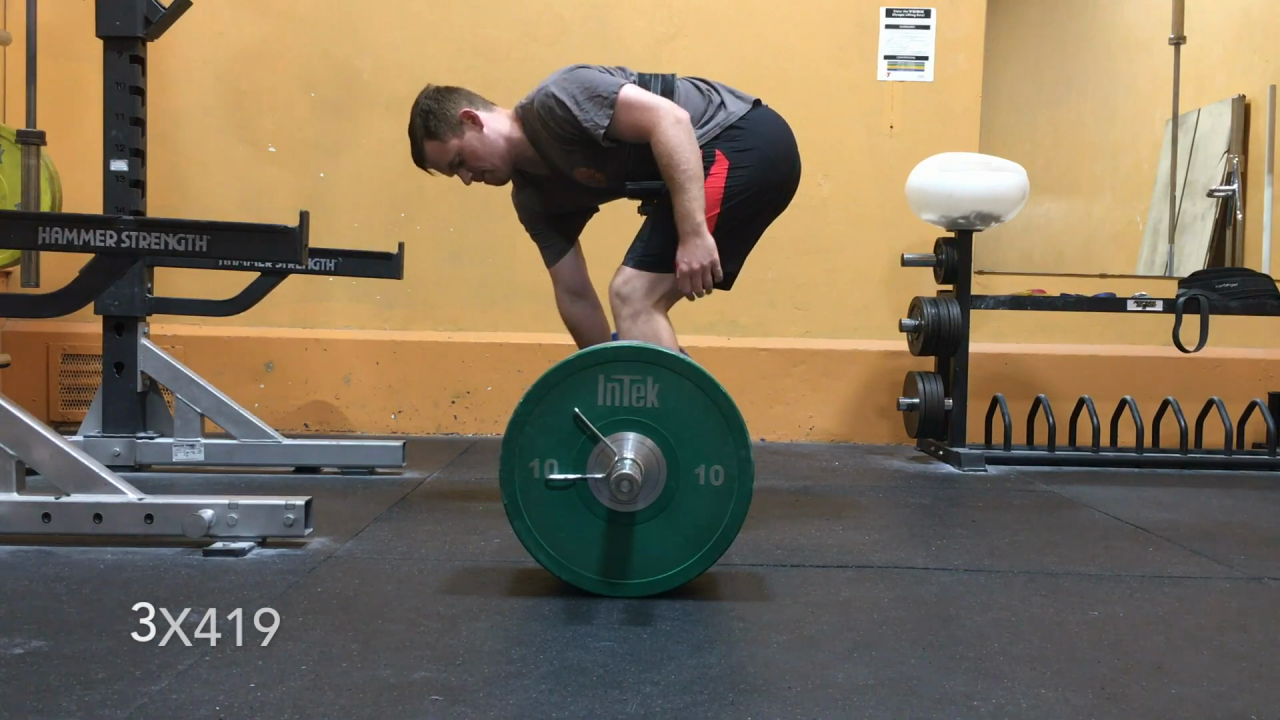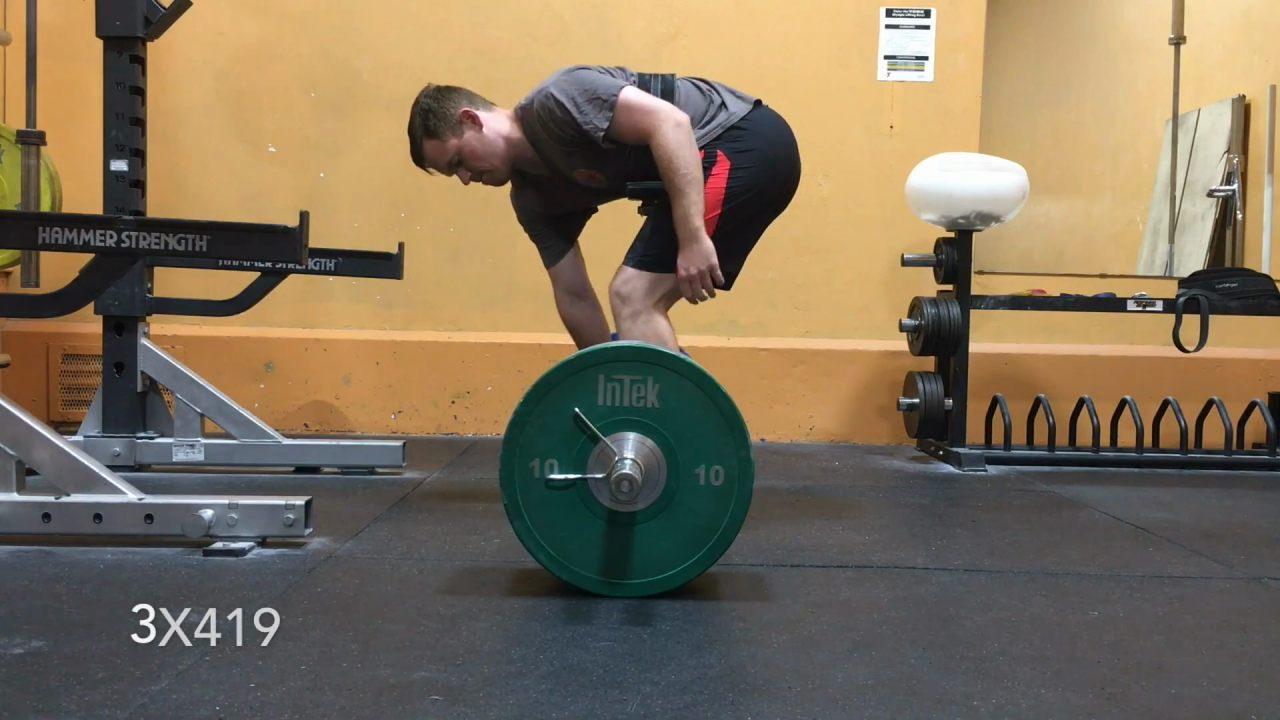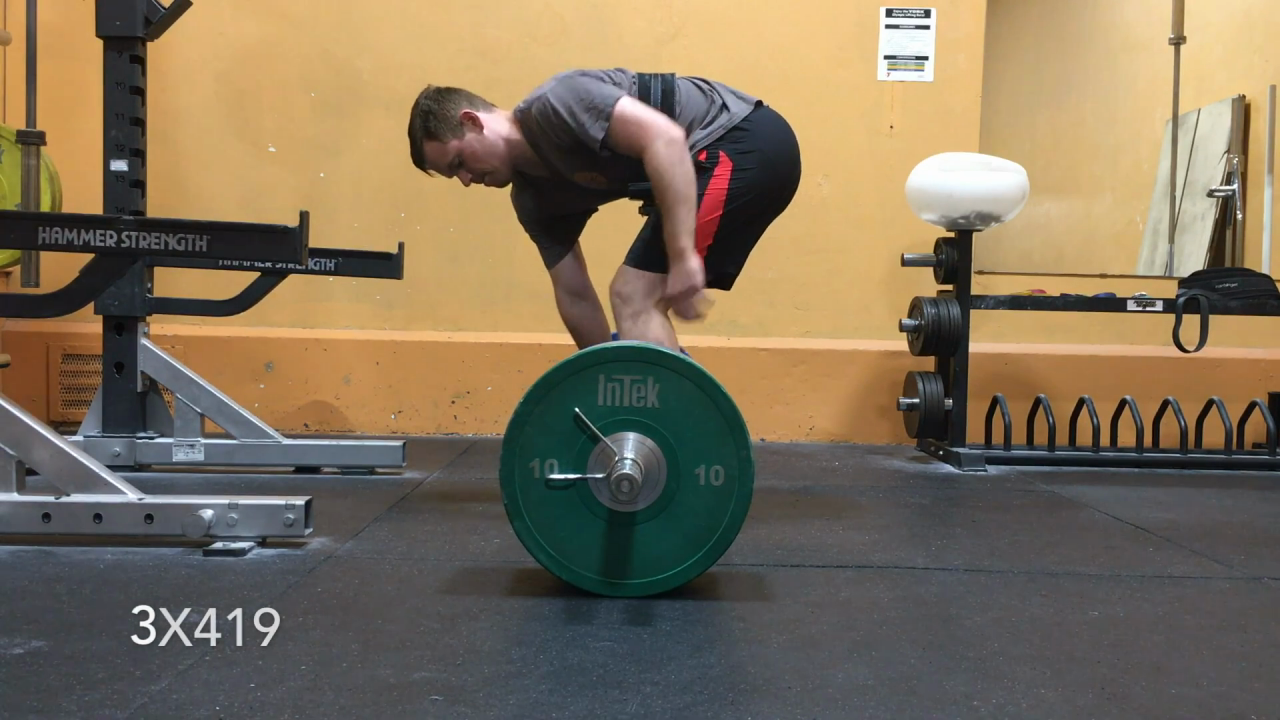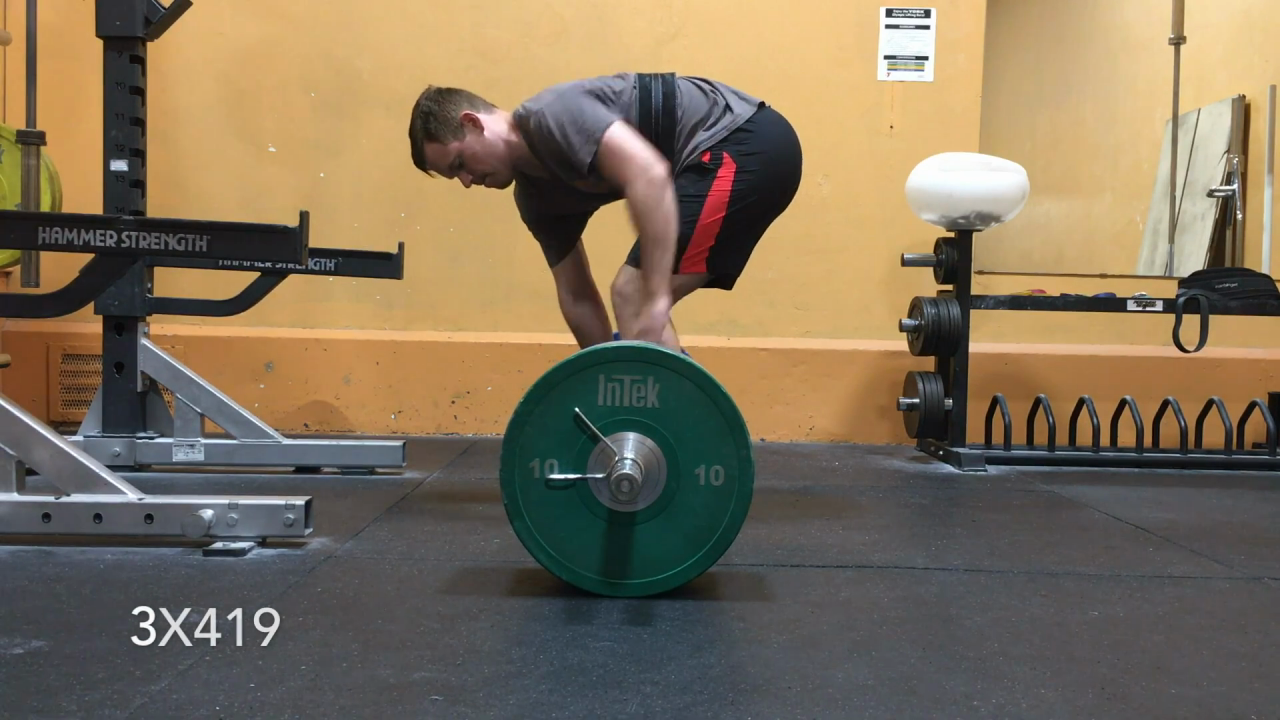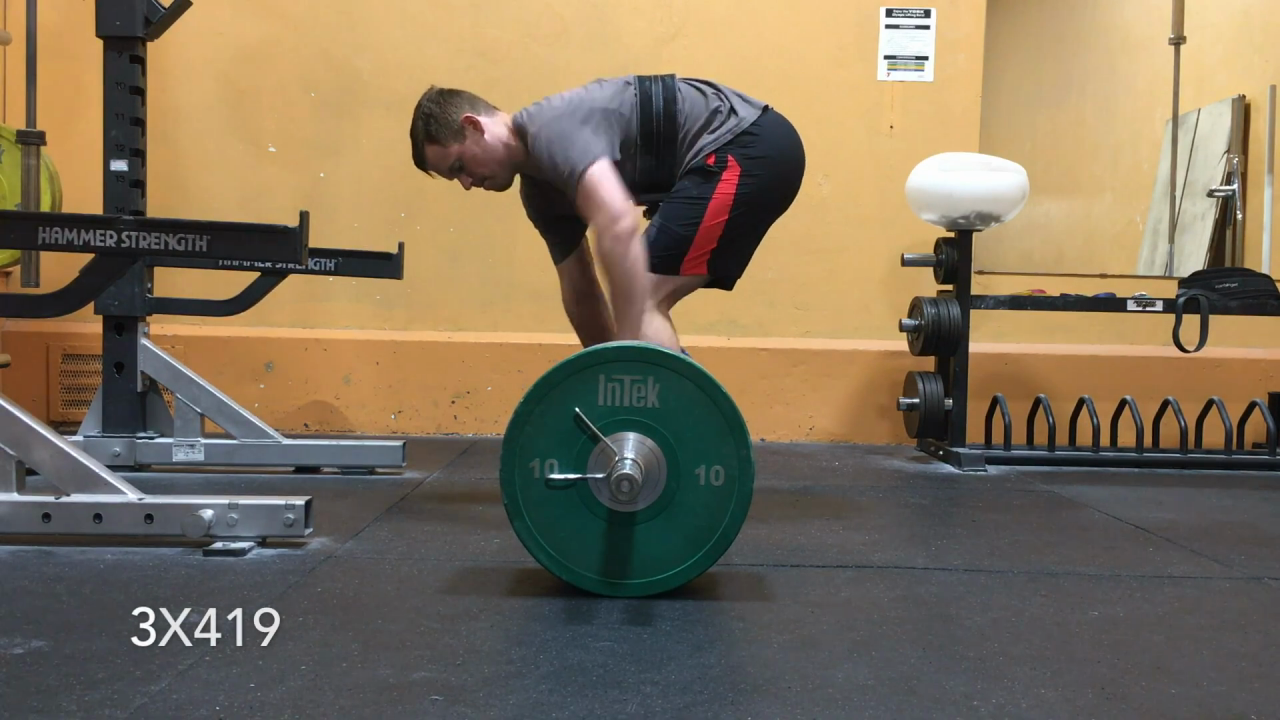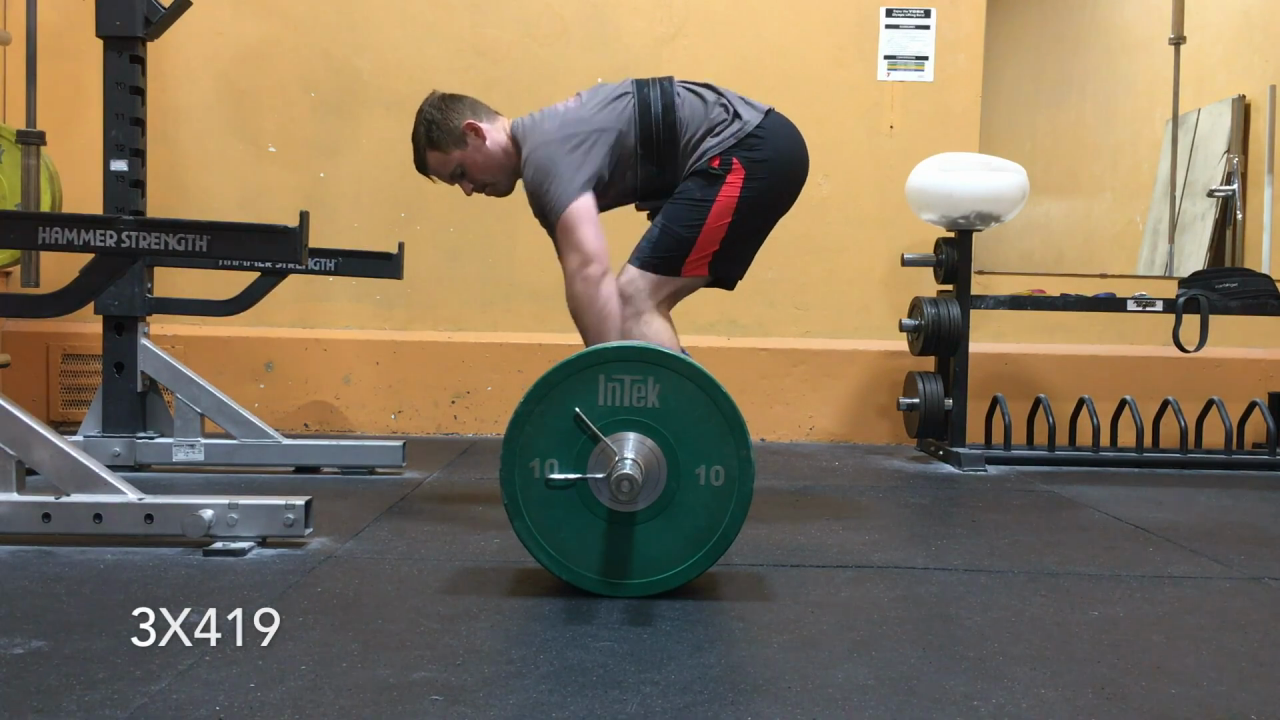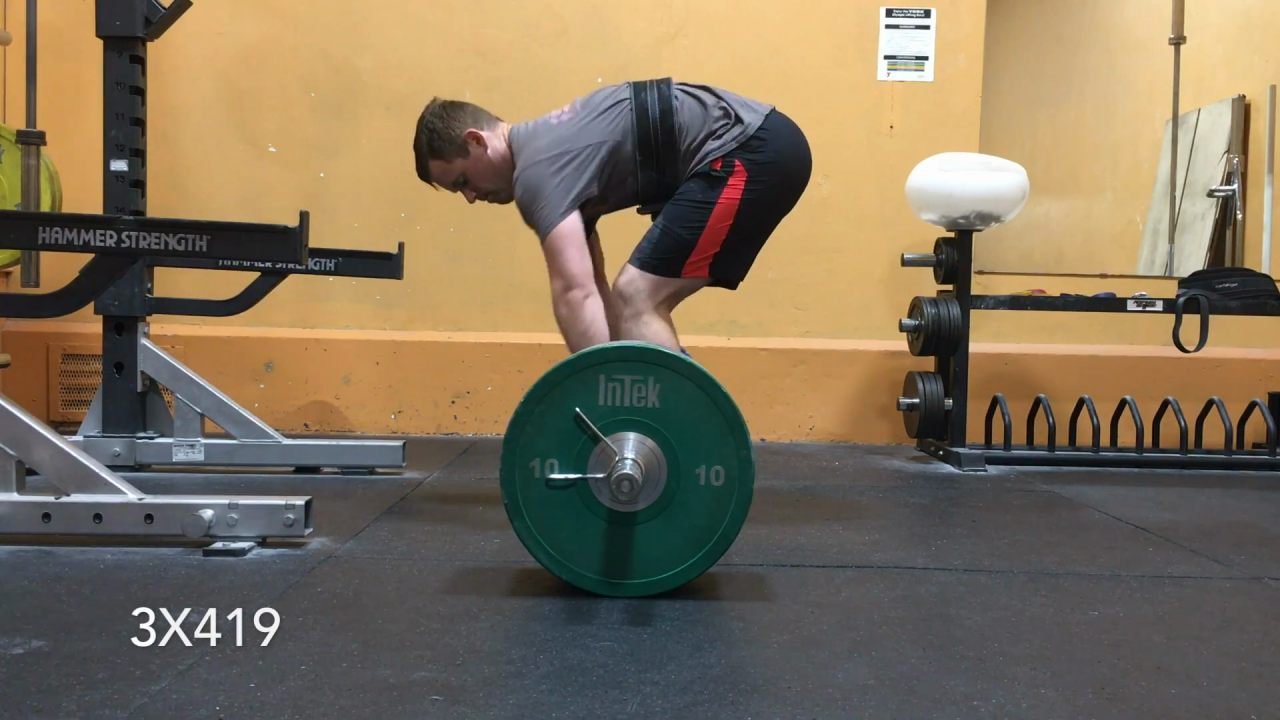
dt=0.1s
person 1, frame 1
left shoulder: (554, 102)
right shoulder: (534, 193)
left elbow: (669, 119)
right elbow: (574, 294)
left wrist: (693, 235)
left hip: (746, 142)
left knee: (633, 295)
right knee: (640, 300)
person 1, frame 2
left shoulder: (554, 103)
right shoulder: (534, 193)
left elbow: (669, 122)
right elbow: (573, 295)
left wrist: (692, 239)
left hip: (747, 143)
left knee: (633, 295)
right knee: (640, 300)
person 1, frame 3
left shoulder: (552, 108)
right shoulder: (533, 193)
left elbow: (665, 136)
right elbow: (573, 295)
left wrist: (683, 257)
left hip: (747, 143)
left knee: (635, 294)
right knee: (637, 296)
person 1, frame 4
left shoulder: (551, 118)
right shoulder: (537, 191)
left elbow: (648, 175)
right elbow: (576, 294)
left wrist: (655, 298)
left hip: (750, 144)
left knee: (634, 295)
right knee: (636, 298)
person 1, frame 5
left shoulder: (549, 133)
right shoulder: (539, 182)
left elbow: (620, 223)
right elbow: (579, 288)
left hip: (750, 146)
left knee: (637, 296)
right knee: (641, 301)
person 1, frame 6
left shoulder: (545, 153)
right shoulder: (551, 179)
left elbow: (590, 270)
right elbow: (585, 279)
left hip: (754, 149)
right hip: (760, 150)
left knee: (636, 297)
right knee: (644, 300)
person 1, frame 7
left shoulder: (539, 168)
right shoulder: (556, 161)
left elbow: (575, 291)
right elbow: (591, 288)
left hip: (754, 150)
right hip: (763, 147)
left knee: (637, 297)
right knee: (645, 301)
